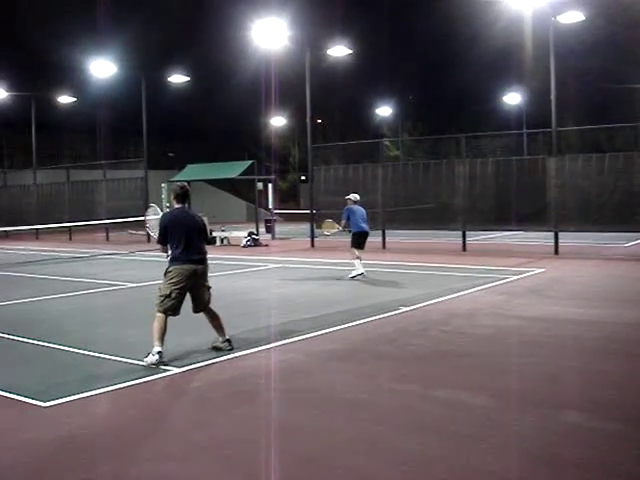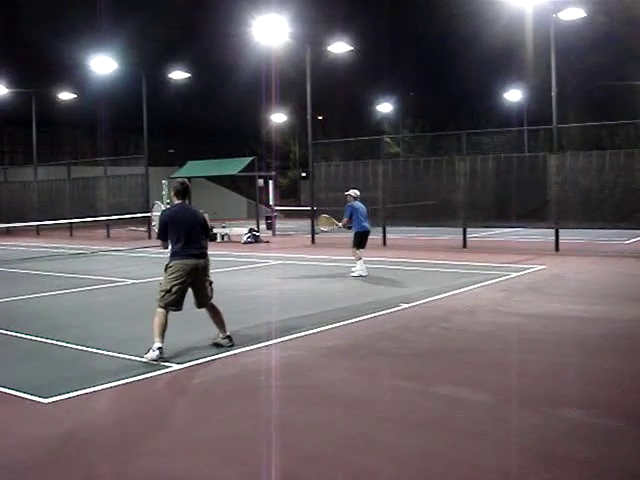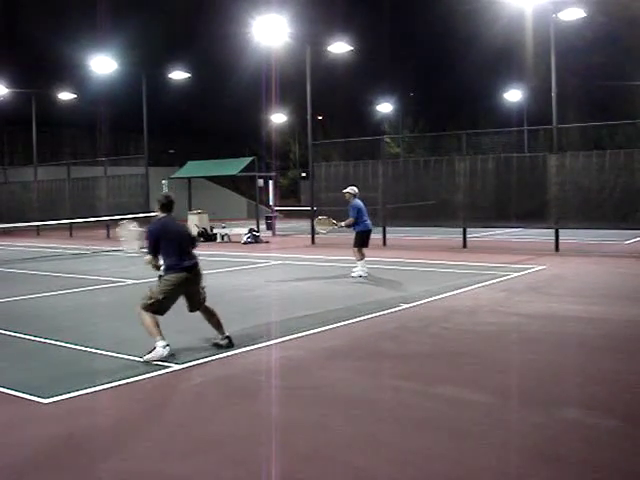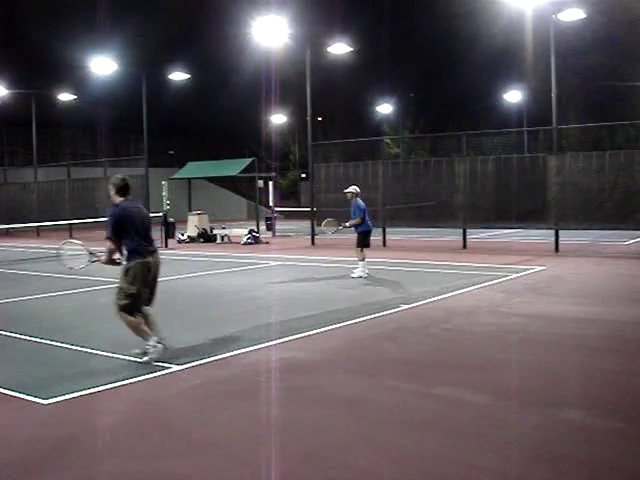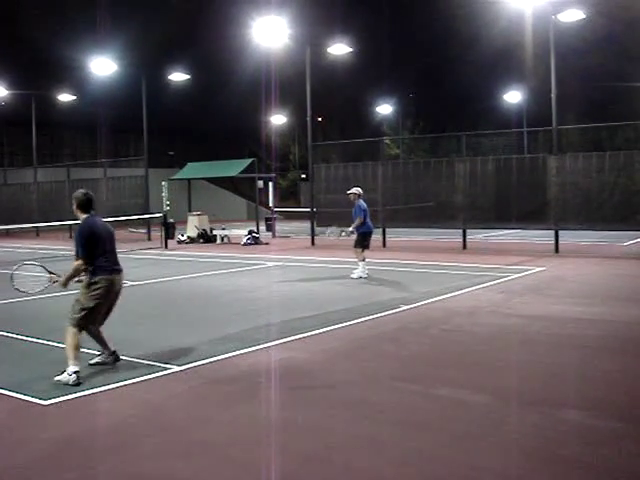
dt=0.3s
person 1, frame 1
left shoulder: (166, 218)
right shoulder: (198, 219)
left elbow: (164, 248)
left hip: (179, 267)
right hip: (200, 266)
left knee: (162, 311)
right knee: (205, 307)
left ankle: (157, 351)
right ankle: (224, 340)
person 1, frame 2
left shoulder: (166, 214)
right shoulder: (198, 215)
left elbow: (164, 245)
right elbow: (206, 241)
left hip: (179, 263)
right hip: (201, 261)
left knee: (162, 307)
right knee: (207, 303)
left ankle: (157, 347)
right ankle: (225, 337)
person 1, frame 3
left shoulder: (154, 228)
right shoulder: (182, 226)
left elbow: (153, 258)
left wrist: (156, 264)
left hip: (174, 276)
right hip: (193, 271)
left knee: (146, 310)
right knee: (201, 306)
left ankle: (162, 347)
right ankle: (224, 337)
person 1, frame 4
left shoulder: (117, 212)
right shoulder: (140, 209)
left elbow: (113, 245)
left wrist: (107, 258)
right wrist: (121, 256)
left hip: (138, 263)
right hip: (152, 258)
left knee: (125, 310)
right knee: (140, 305)
left ankle: (154, 343)
right ankle: (154, 341)
person 1, frame 5
left shoulder: (84, 228)
right shoulder: (103, 225)
left elbow: (81, 263)
left wrist: (65, 280)
right wrist: (85, 272)
left hip: (100, 280)
right hip: (116, 278)
left knee: (75, 325)
right knee: (89, 322)
left ankle: (73, 371)
right ankle: (109, 353)
